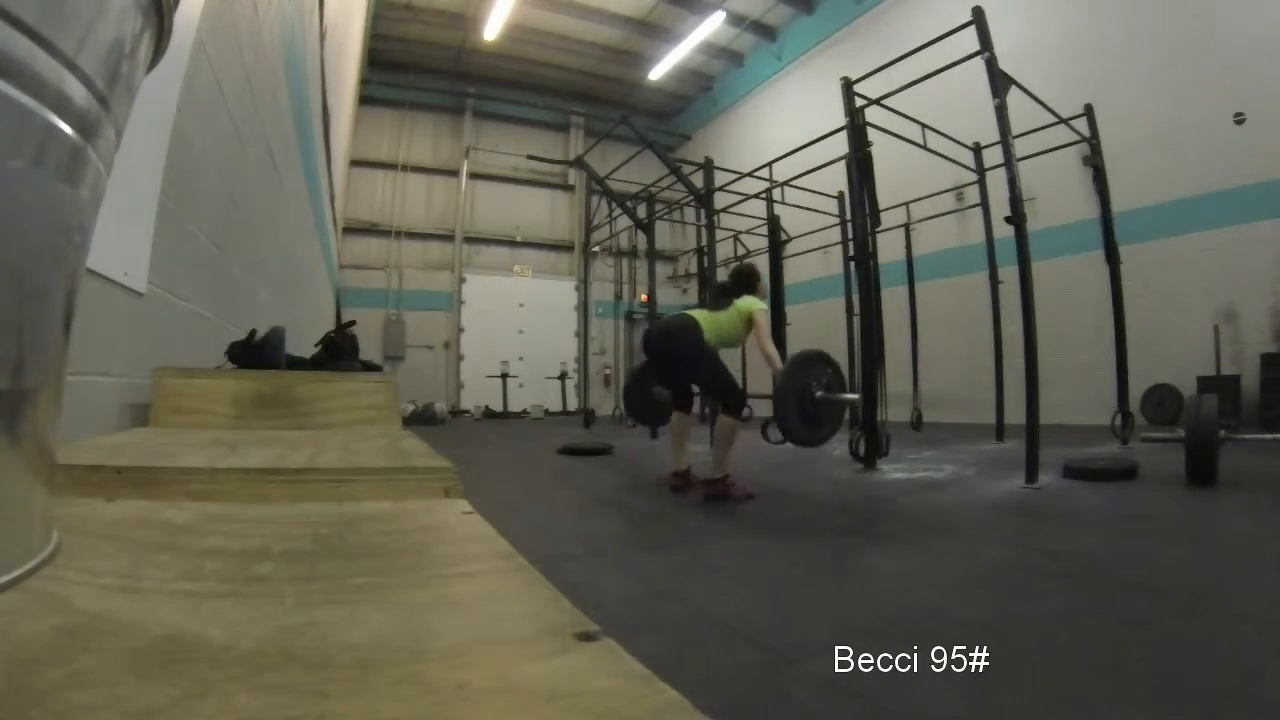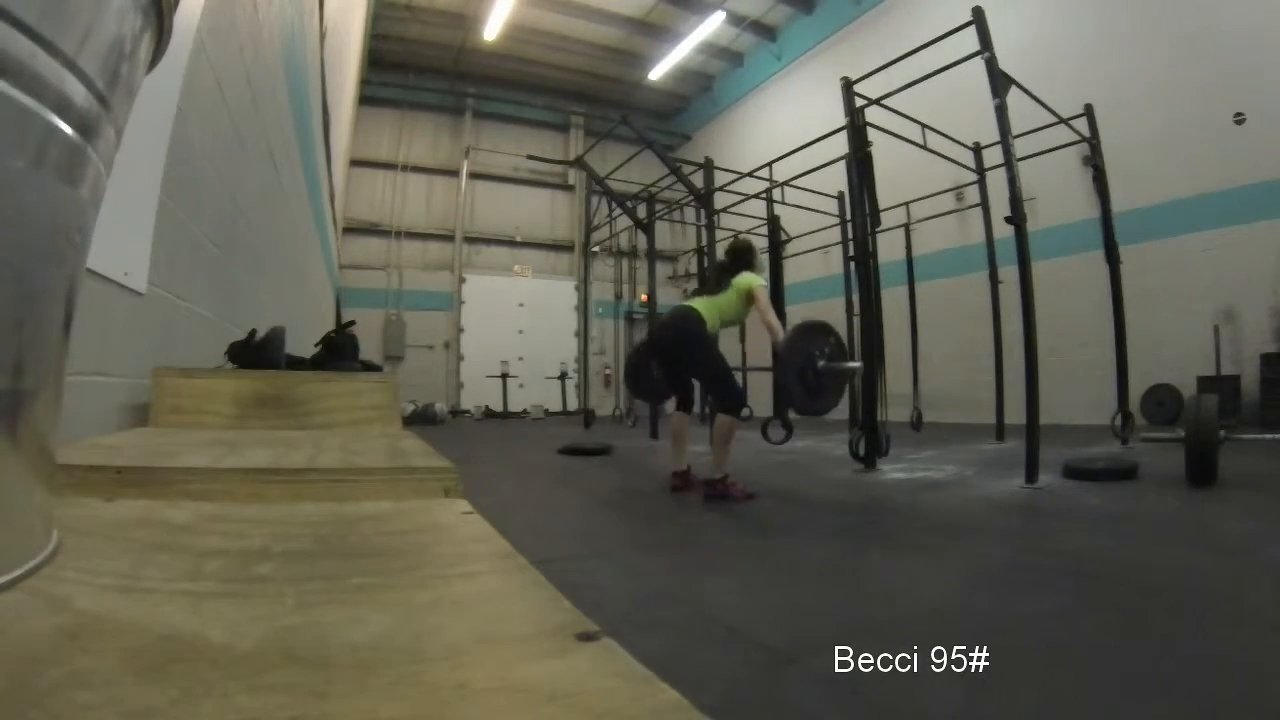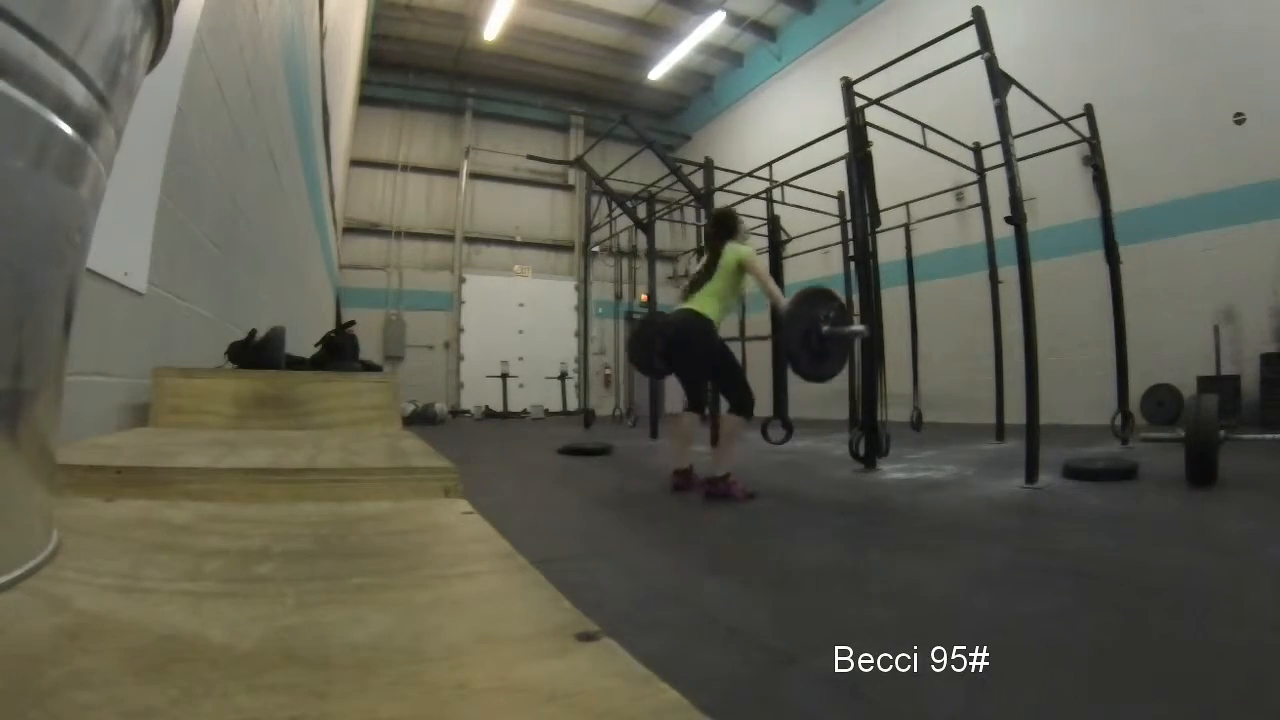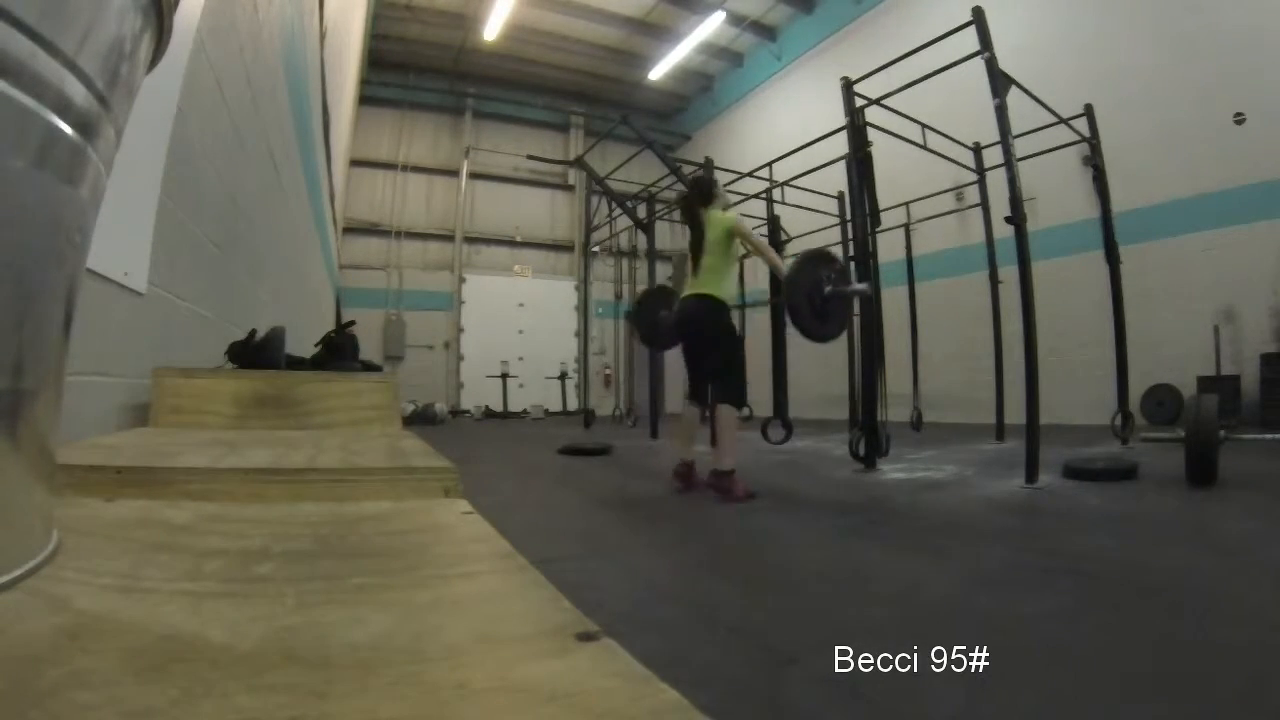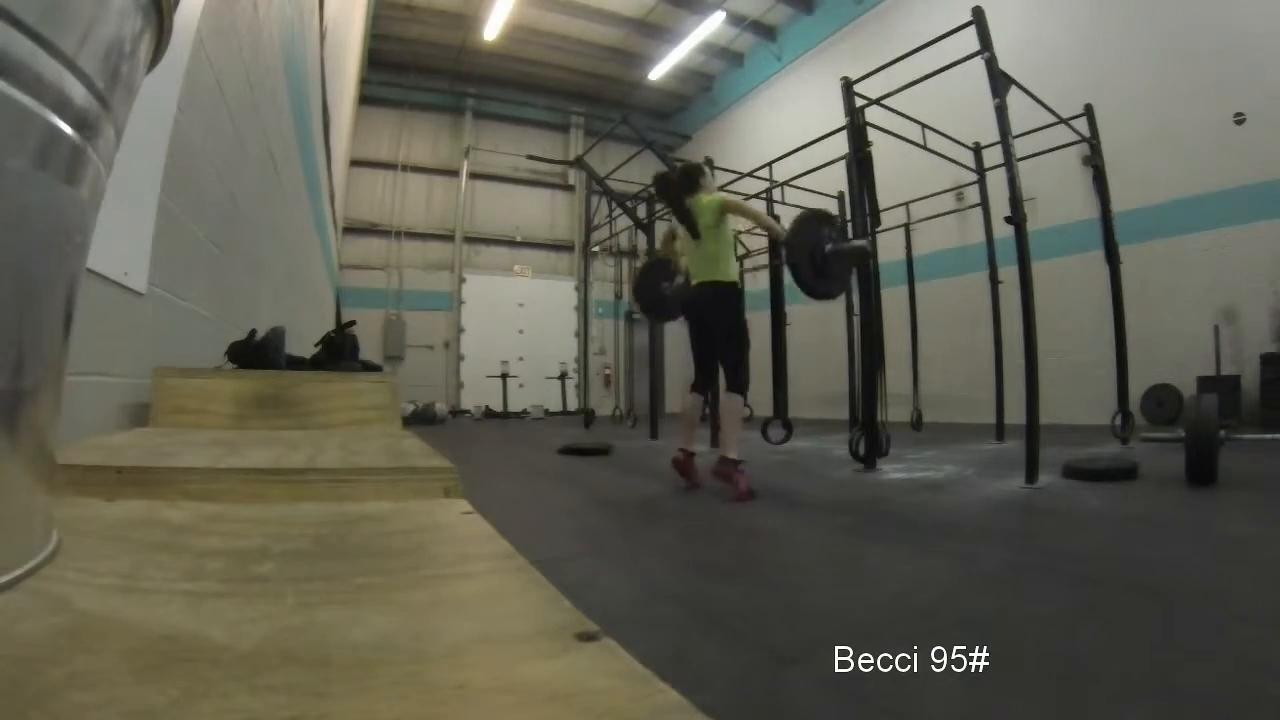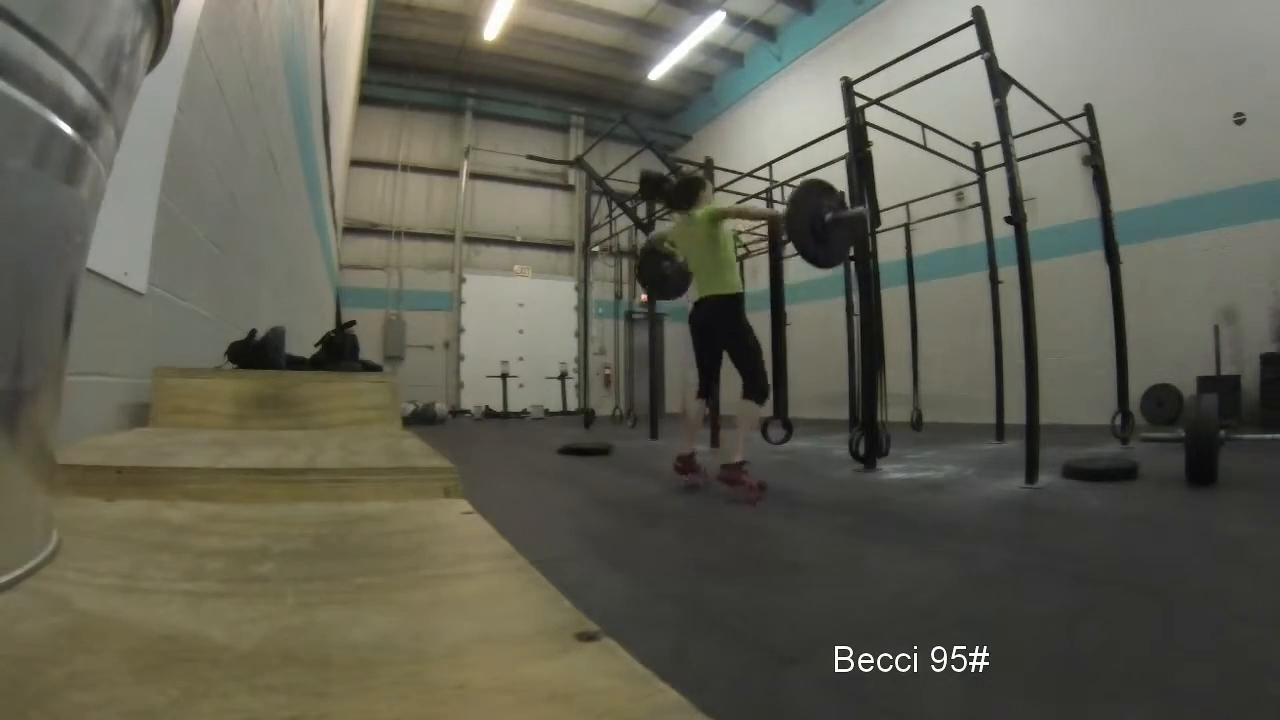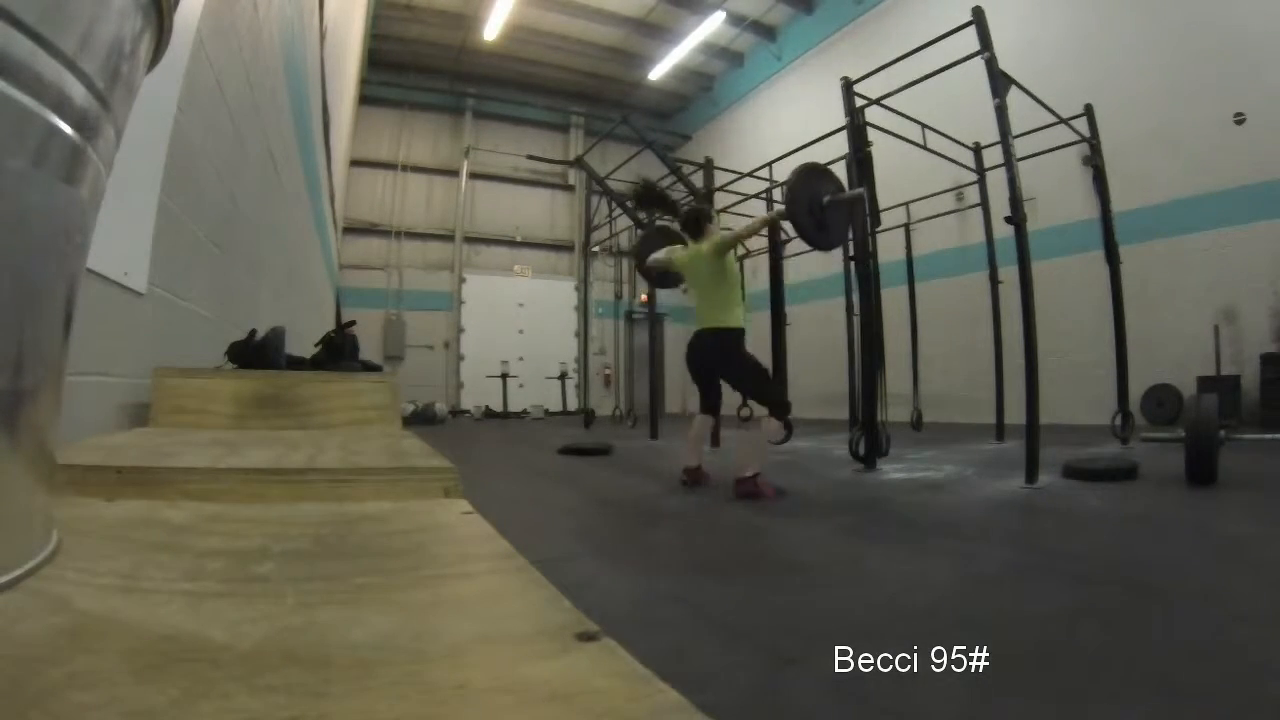
dt=0.1s
person 1, frame 1
left shoulder: (726, 303)
right shoulder: (755, 305)
right elbow: (766, 344)
left hip: (656, 335)
right hip: (681, 337)
left knee: (682, 399)
right knee: (733, 399)
left ankle: (680, 473)
right ankle: (717, 481)
person 1, frame 2
left shoulder: (720, 279)
right shoulder: (753, 281)
right elbow: (769, 316)
left hip: (663, 329)
right hip: (688, 333)
left knee: (684, 398)
right knee: (730, 397)
left ankle: (680, 474)
right ankle: (718, 482)
person 1, frame 3
left shoulder: (711, 256)
right shoulder: (741, 252)
right elbow: (766, 282)
left hip: (675, 327)
right hip: (696, 328)
left knee: (696, 400)
right knee: (741, 399)
left ankle: (682, 472)
right ankle: (719, 479)
person 1, frame 4
left shoulder: (695, 225)
right shoulder: (725, 220)
left elbow: (689, 270)
right elbow: (760, 246)
right wrist: (788, 278)
left hip: (686, 312)
right hip: (711, 311)
left knee: (699, 391)
right knee: (733, 391)
left ankle: (684, 467)
right ankle: (723, 472)
person 1, frame 5
left shoulder: (681, 212)
right shoulder: (713, 202)
left elbow: (668, 245)
right elbow: (755, 214)
right wrist: (787, 237)
left hip: (697, 299)
right hip: (720, 298)
left knee: (703, 379)
right knee: (736, 379)
left ankle: (684, 453)
right ankle: (730, 462)
person 1, frame 6
left shoulder: (678, 226)
right shoulder: (708, 214)
left elbow: (658, 241)
right elbow: (748, 211)
right wrist: (780, 217)
left hip: (701, 314)
right hip: (727, 311)
left knee: (706, 387)
right knee: (757, 387)
left ankle: (686, 456)
right ankle: (735, 464)
person 1, frame 7
left shoulder: (683, 255)
right shoulder: (714, 248)
left elbow: (652, 260)
right elbow: (748, 228)
left wrist: (674, 257)
right wrist: (782, 214)
left hip: (698, 346)
right hip: (725, 343)
left knee: (710, 403)
right knee: (779, 404)
left ankle: (692, 468)
right ankle: (748, 477)
